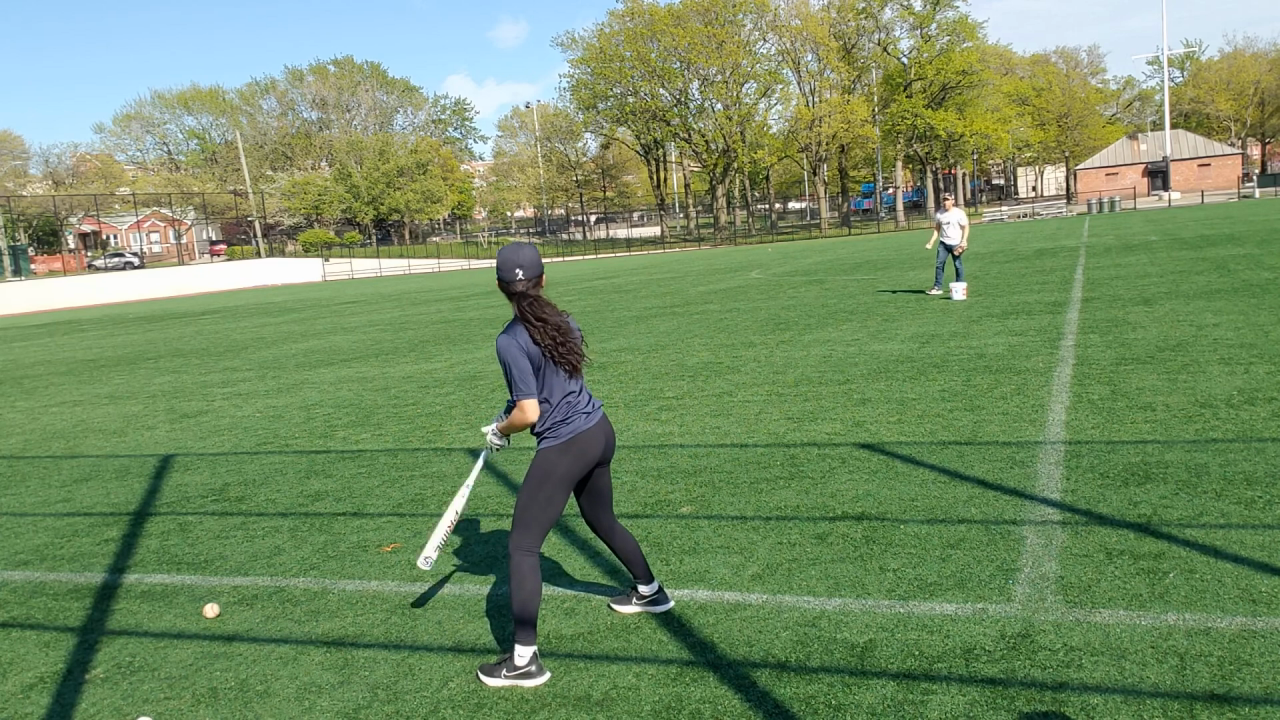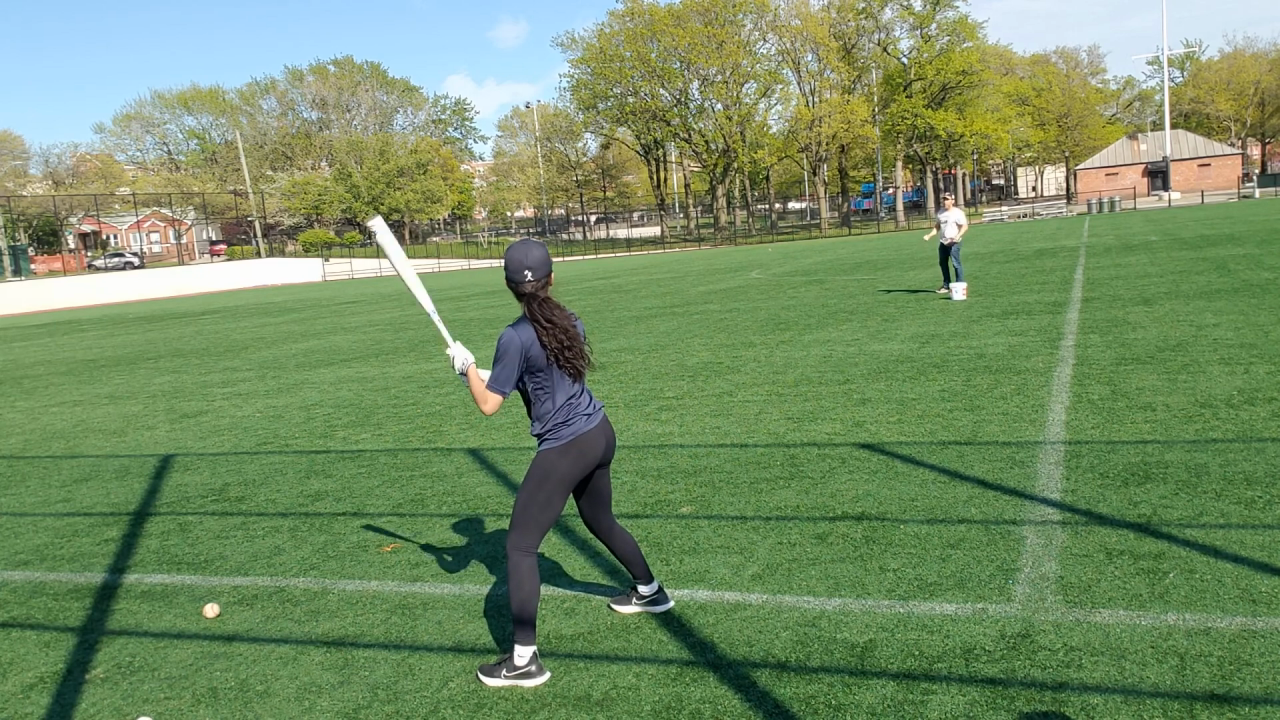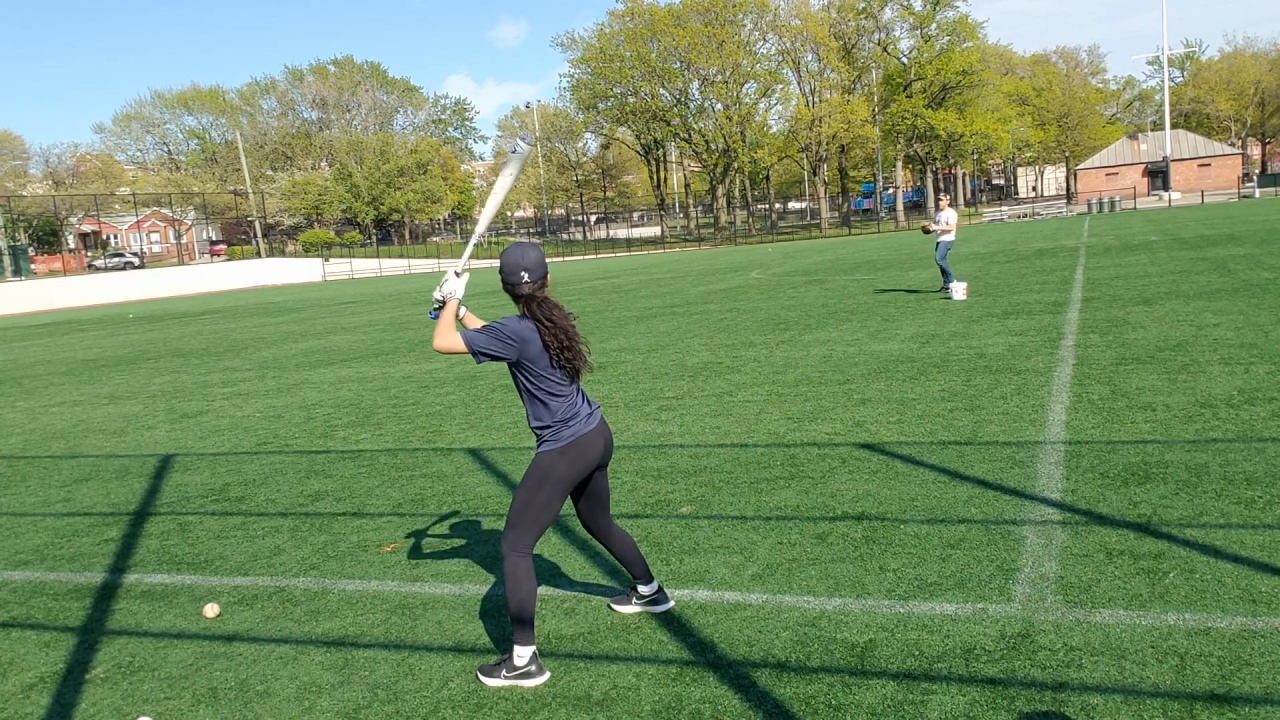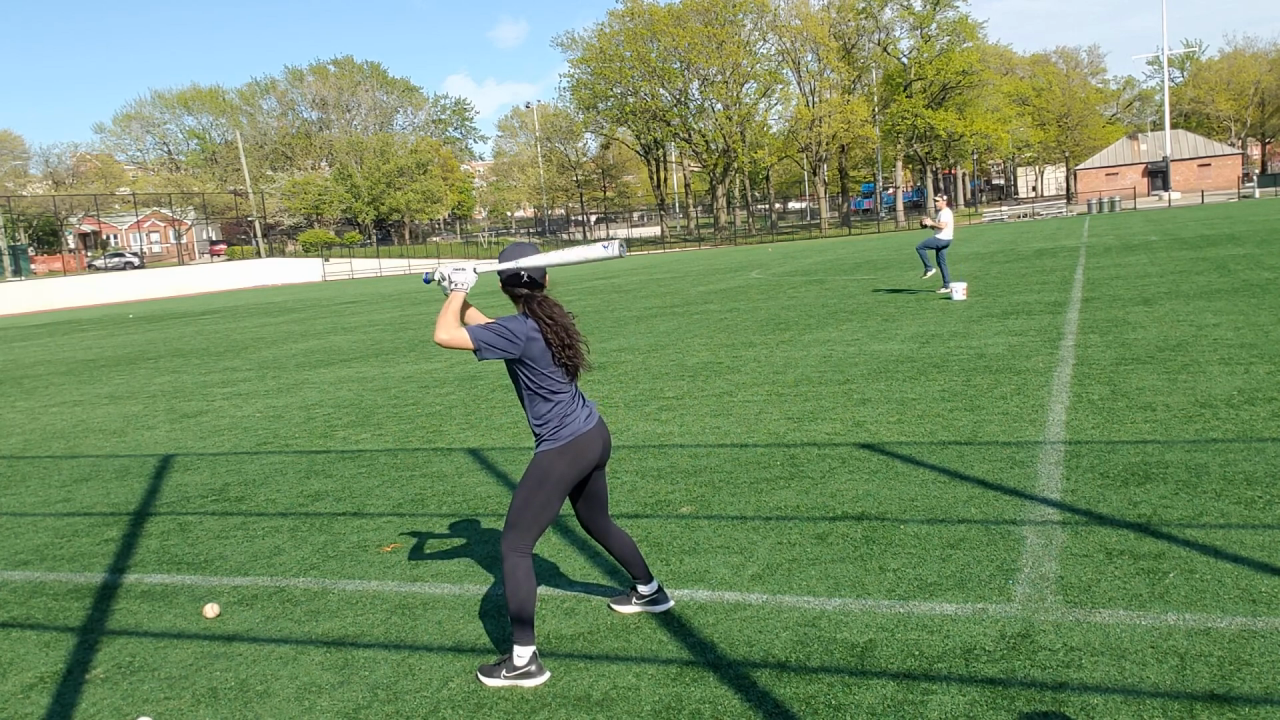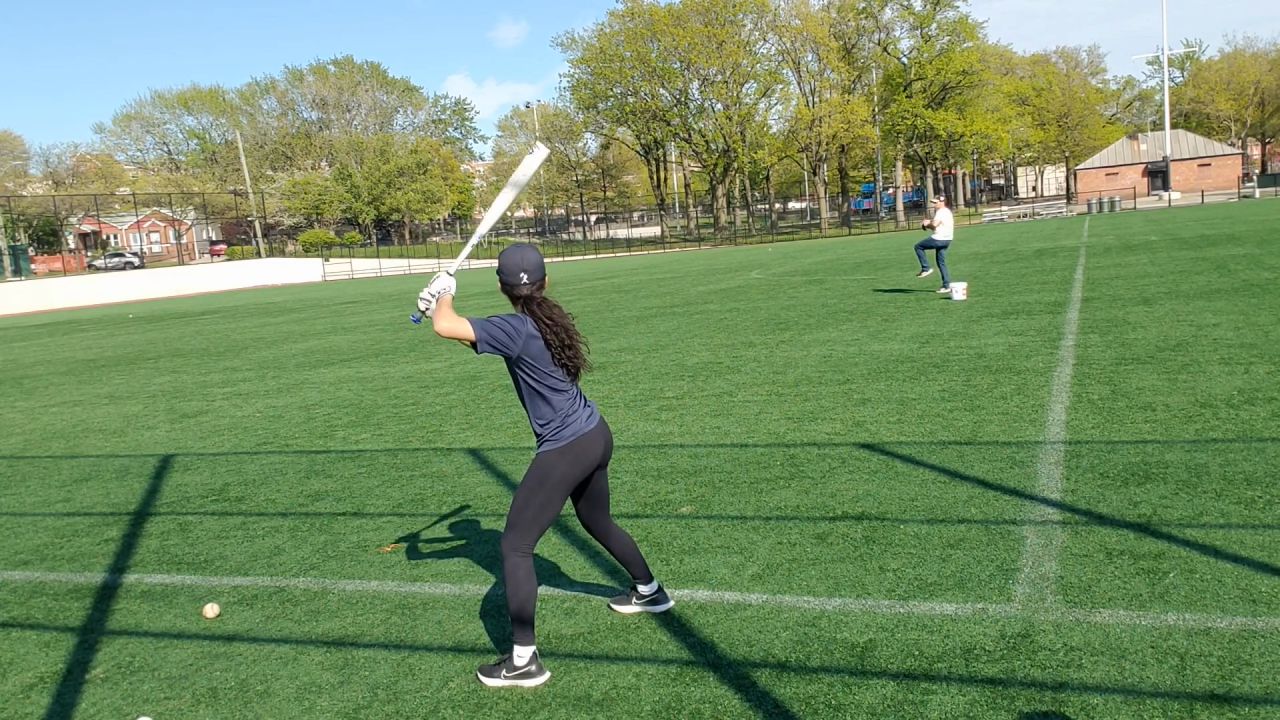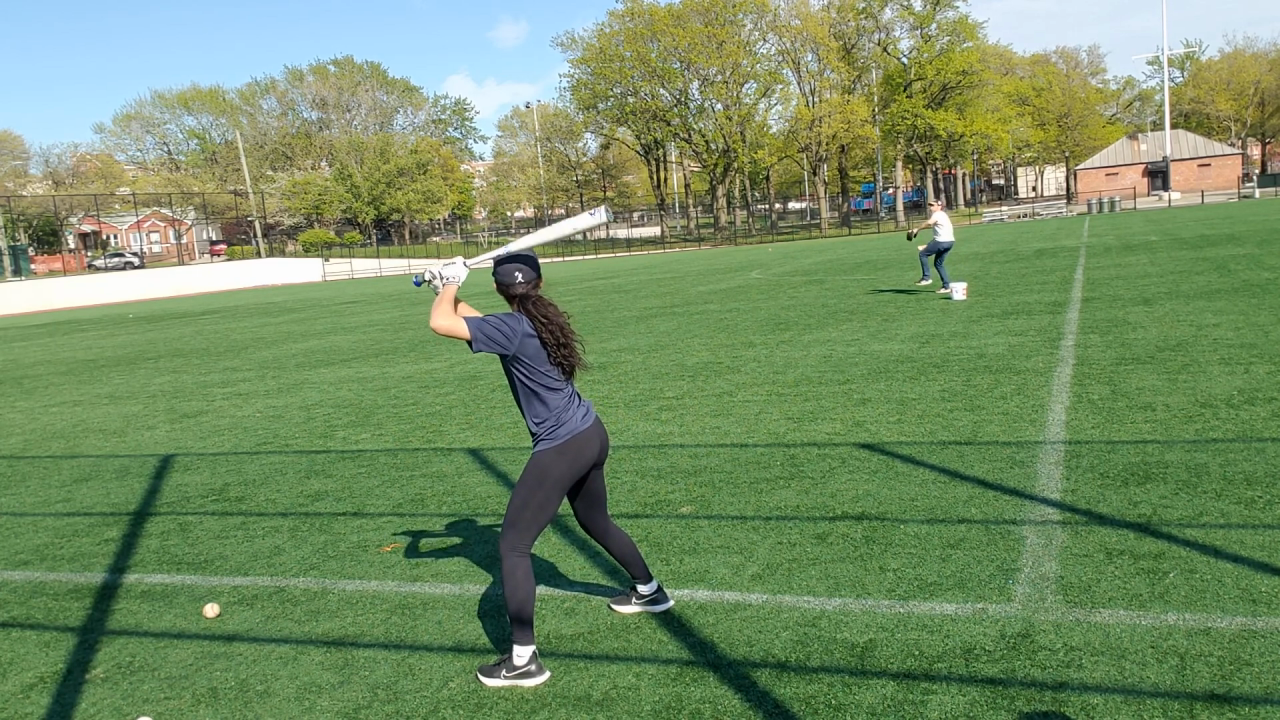
dt=0.4s
person 1, frame 1
left shoulder: (510, 340)
right shoulder: (563, 322)
left elbow: (527, 414)
left wrist: (500, 427)
left hip: (564, 448)
right hip: (599, 432)
left knee: (522, 546)
right knee: (602, 520)
left ankle: (525, 659)
right ankle: (649, 591)
person 1, frame 2
left shoulder: (516, 336)
right shoulder: (569, 322)
left elbow: (487, 404)
left wrist: (467, 365)
right wrist: (491, 371)
left hip: (564, 449)
right hip: (599, 433)
left knee: (519, 546)
right knee: (600, 521)
left ankle: (524, 659)
right ankle: (650, 591)
person 1, frame 3
left shoulder: (517, 332)
right shoulder: (556, 319)
left elbow: (442, 343)
left wrist: (452, 298)
right wrist: (458, 307)
left hip: (565, 451)
right hip: (596, 436)
left knee: (515, 546)
right knee: (599, 523)
left ankle: (524, 660)
right ankle: (649, 591)
person 1, frame 4
left shoulder: (519, 330)
right shoulder: (551, 319)
left elbow: (444, 336)
right elbow: (491, 329)
left wrist: (459, 289)
right wrist: (459, 297)
left hip: (563, 451)
right hip: (594, 437)
left knee: (514, 545)
right knee: (597, 523)
left ankle: (524, 660)
right ankle: (649, 591)
person 1, frame 5
left shoulder: (518, 328)
right shoulder: (550, 319)
left elbow: (445, 327)
right elbow: (479, 333)
left wrist: (443, 292)
right wrist: (440, 306)
left hip: (565, 451)
right hip: (596, 436)
left knee: (515, 546)
right knee: (598, 523)
left ankle: (524, 660)
right ankle: (650, 591)
person 1, frame 6
left shoulder: (513, 327)
right shoulder: (541, 319)
left elbow: (439, 324)
right elbow: (480, 324)
left wrist: (451, 283)
right wrist: (449, 291)
left hip: (561, 449)
right hip: (591, 435)
left knee: (512, 545)
right knee: (596, 522)
left ankle: (524, 660)
right ankle: (649, 590)
